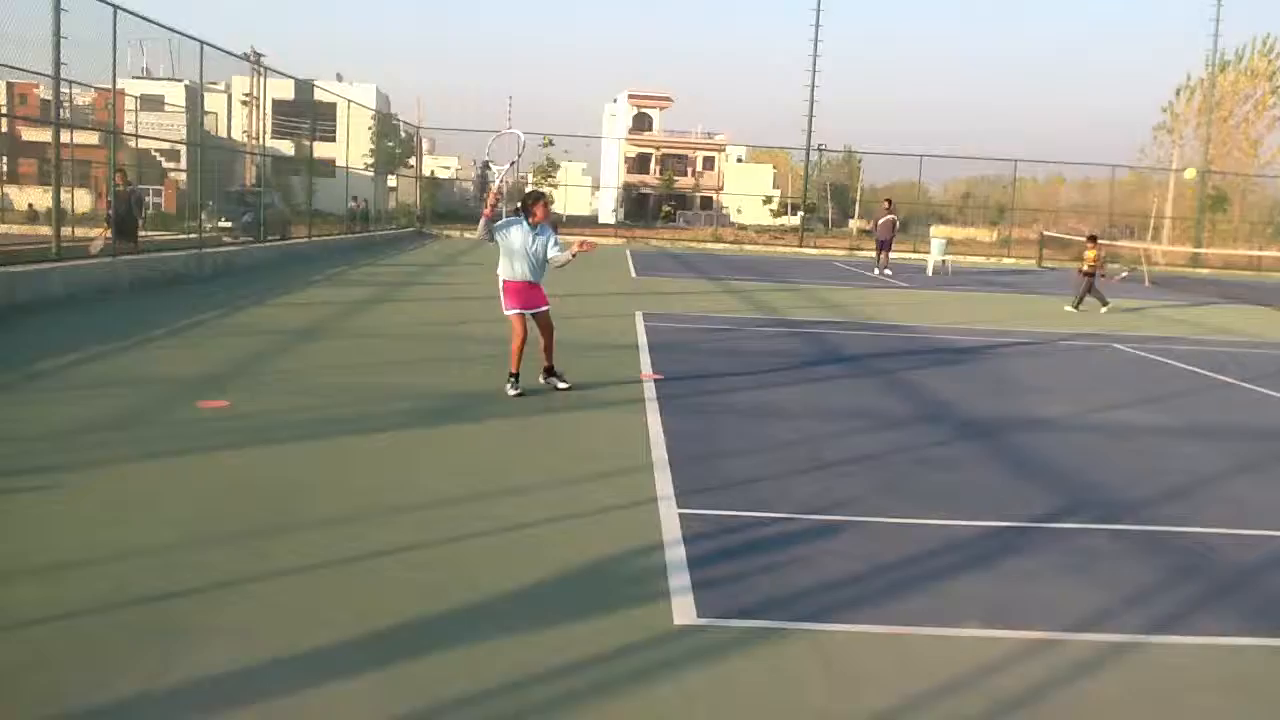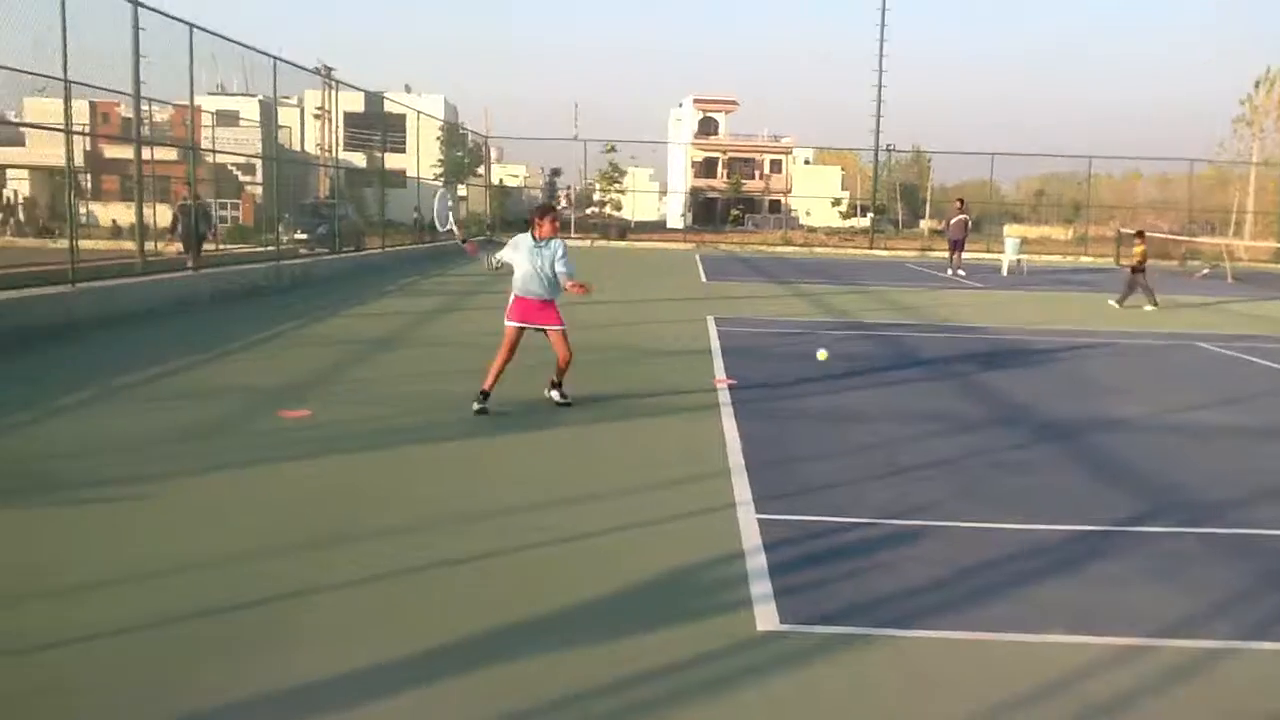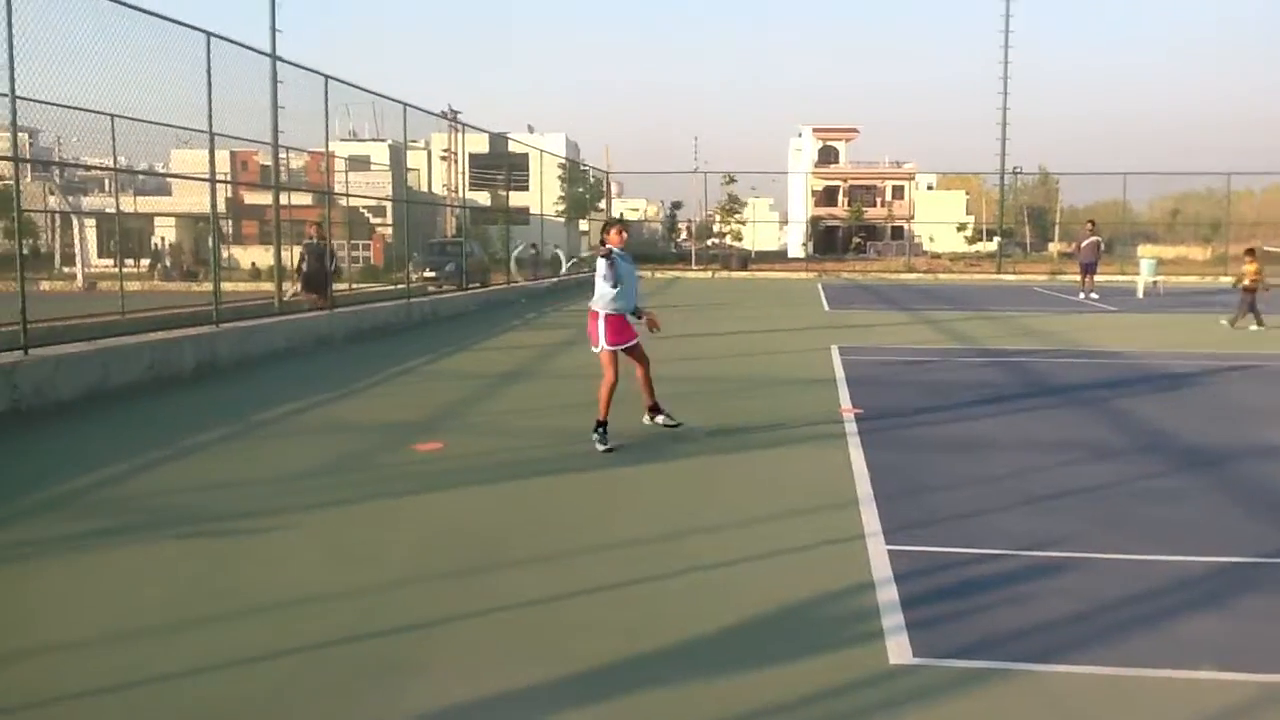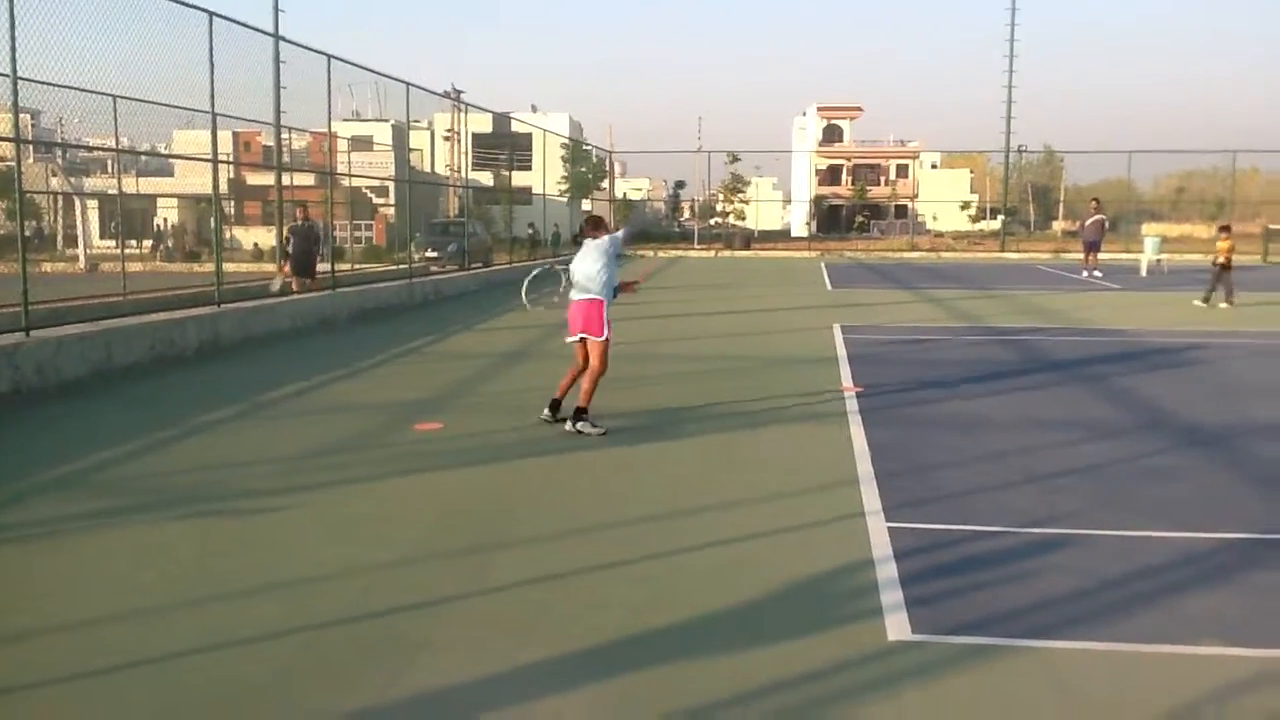
dt=0.4s
person 1, frame 1
left shoulder: (547, 232)
right shoulder: (510, 226)
left elbow: (555, 259)
right elbow: (483, 234)
left wrist: (574, 252)
right wrist: (489, 209)
left hip: (532, 286)
right hip: (512, 284)
left knee: (547, 330)
right knee: (520, 333)
left ankle: (549, 372)
right ankle: (513, 378)
person 1, frame 2
left shoulder: (558, 246)
right shoulder: (518, 243)
left elbow: (563, 272)
right elbow: (496, 262)
left wrist: (570, 284)
left hip: (547, 305)
right hip: (521, 302)
left knee: (565, 356)
right knee: (508, 349)
left ankle: (555, 386)
right ankle: (483, 395)
person 1, frame 3
left shoulder: (626, 262)
right shoulder: (606, 257)
right elbow: (611, 281)
left wrist: (643, 314)
right wrist: (604, 257)
left hip: (620, 318)
right hip: (604, 318)
left knee: (643, 362)
right knee: (611, 375)
left ankle: (653, 411)
right ankle: (601, 427)
person 1, frame 4
left shoulder: (578, 258)
right shoulder: (606, 244)
right elbow: (624, 233)
left wrist: (618, 288)
left hip: (577, 306)
right hip: (594, 306)
left knee: (582, 363)
right knee: (598, 366)
left ankle: (553, 408)
right ankle: (578, 418)
